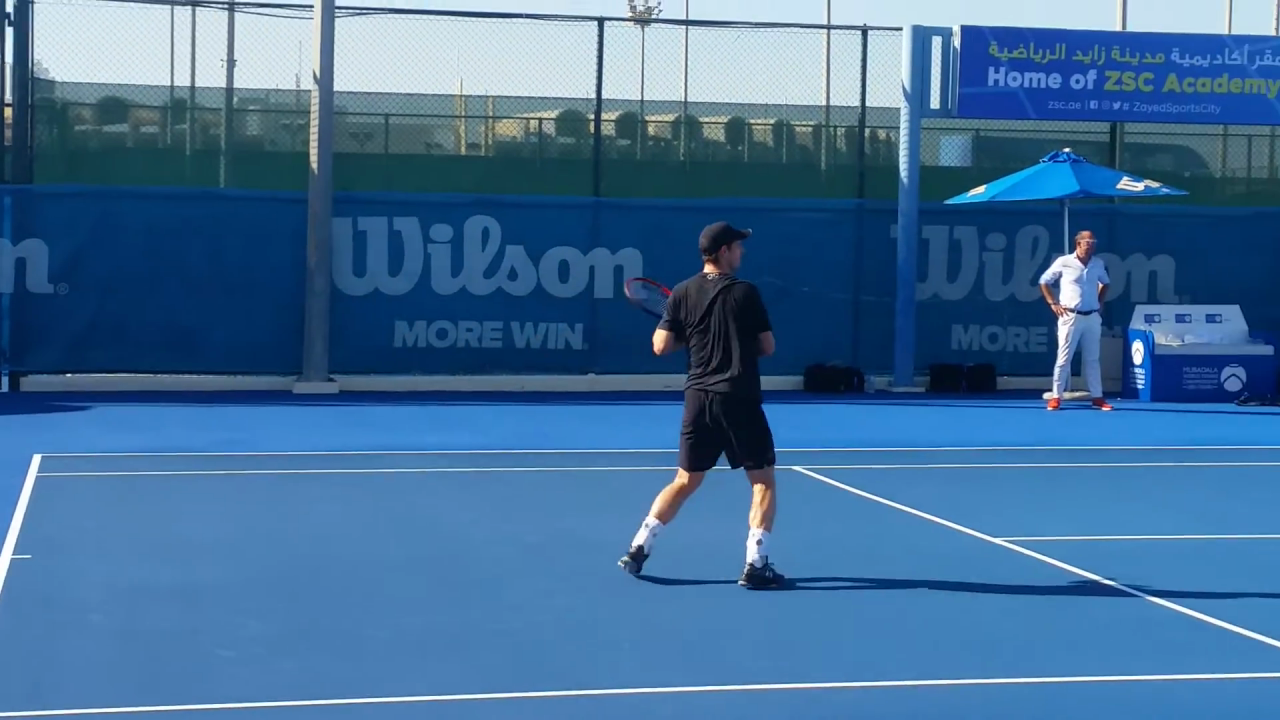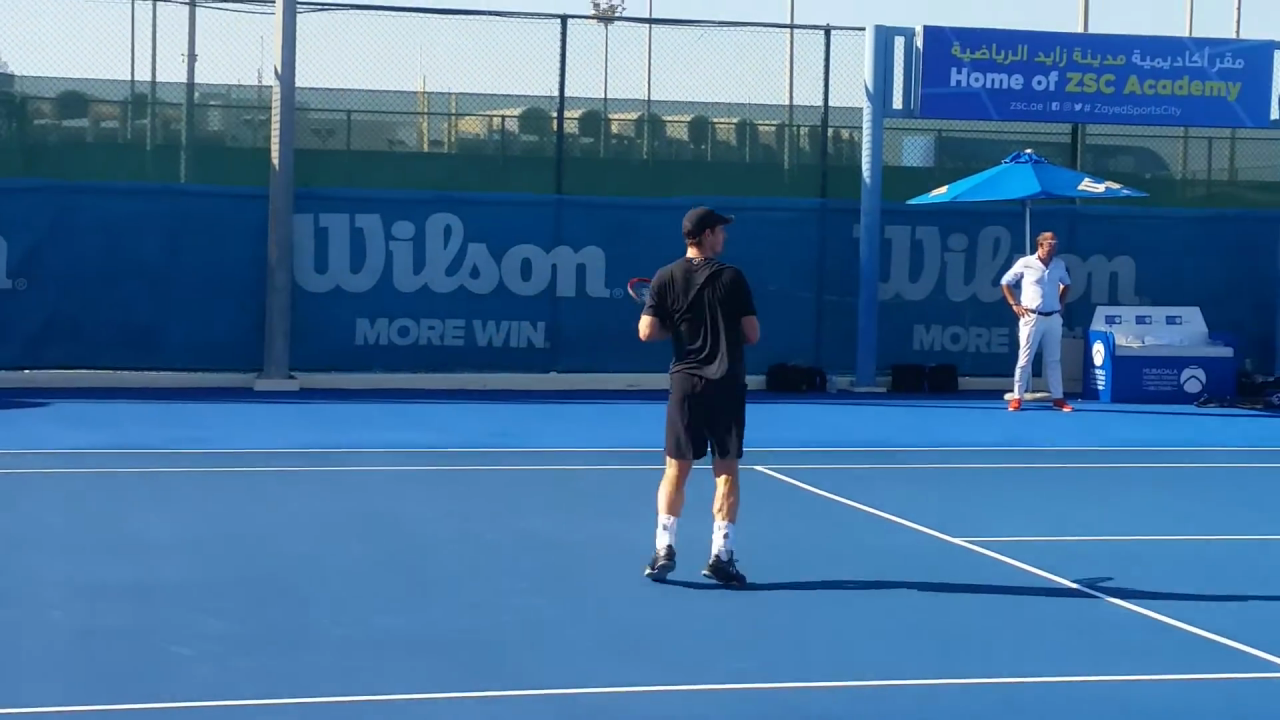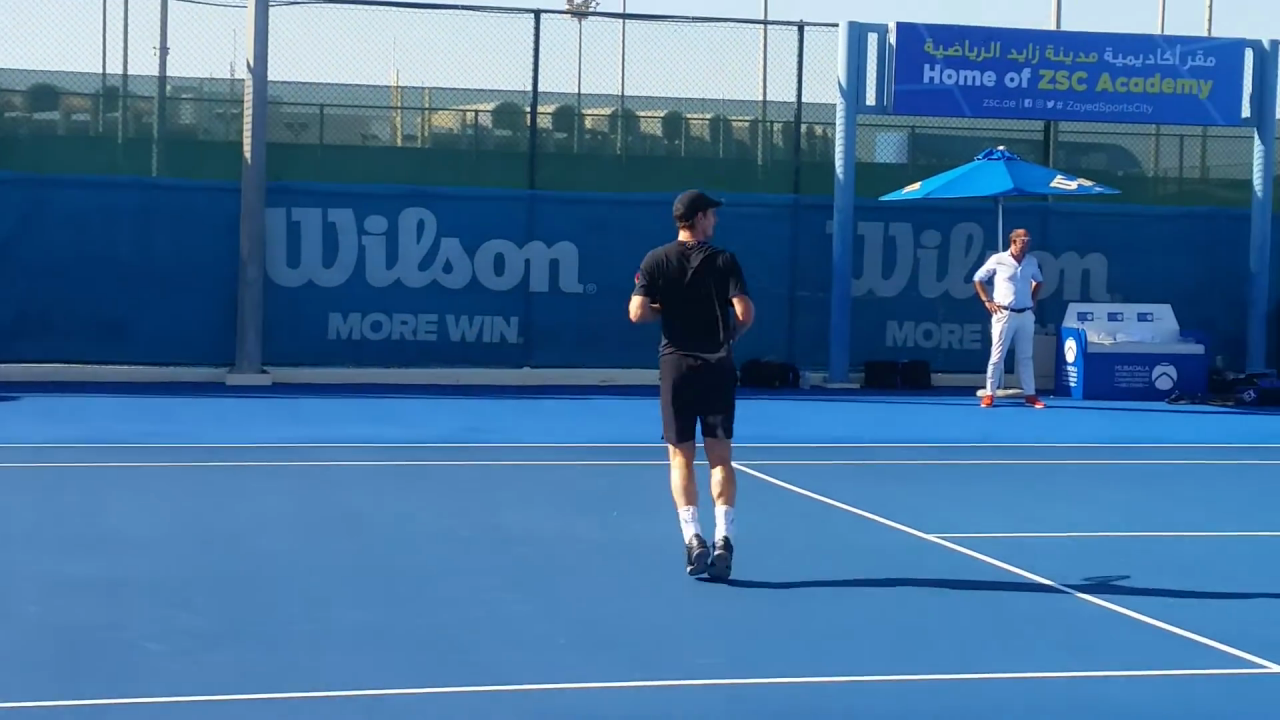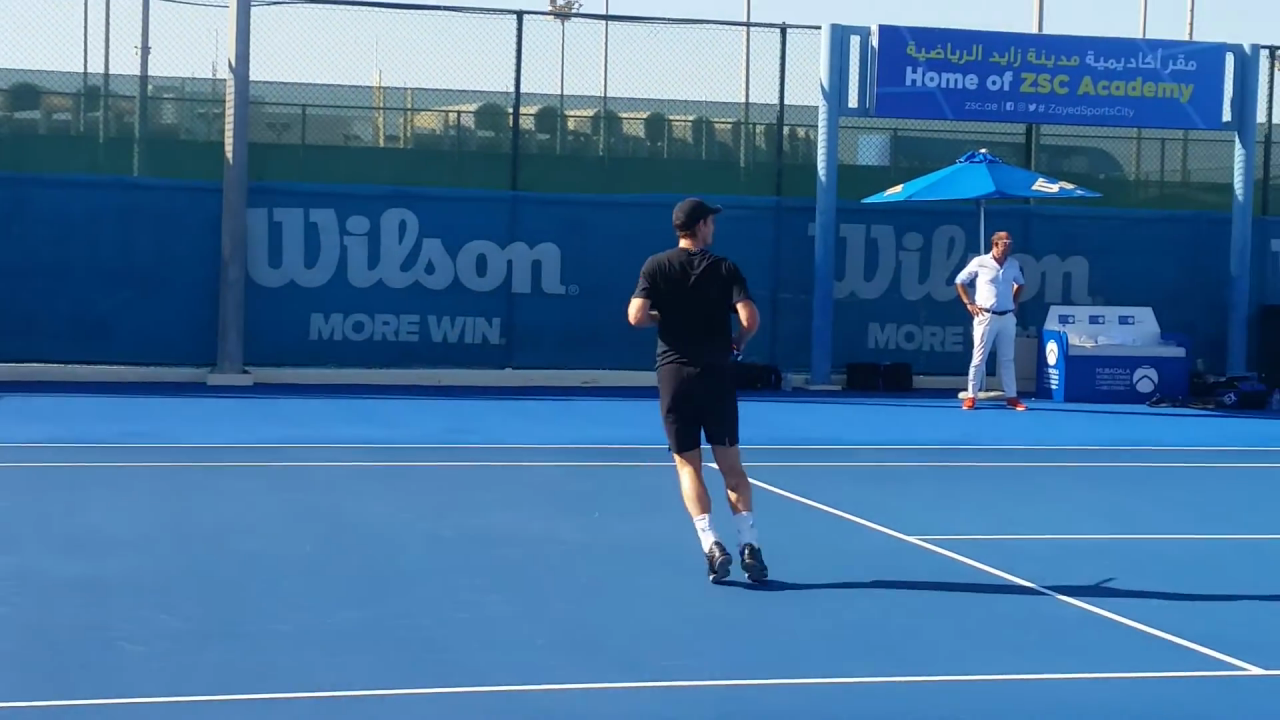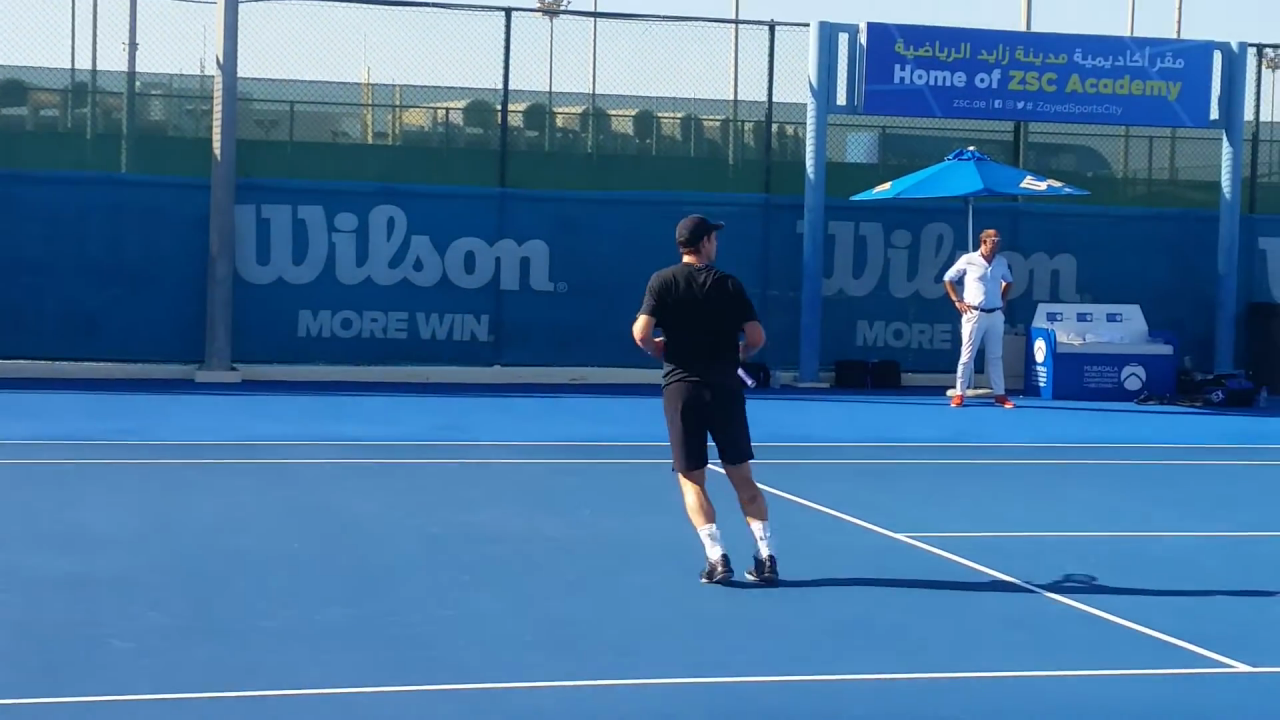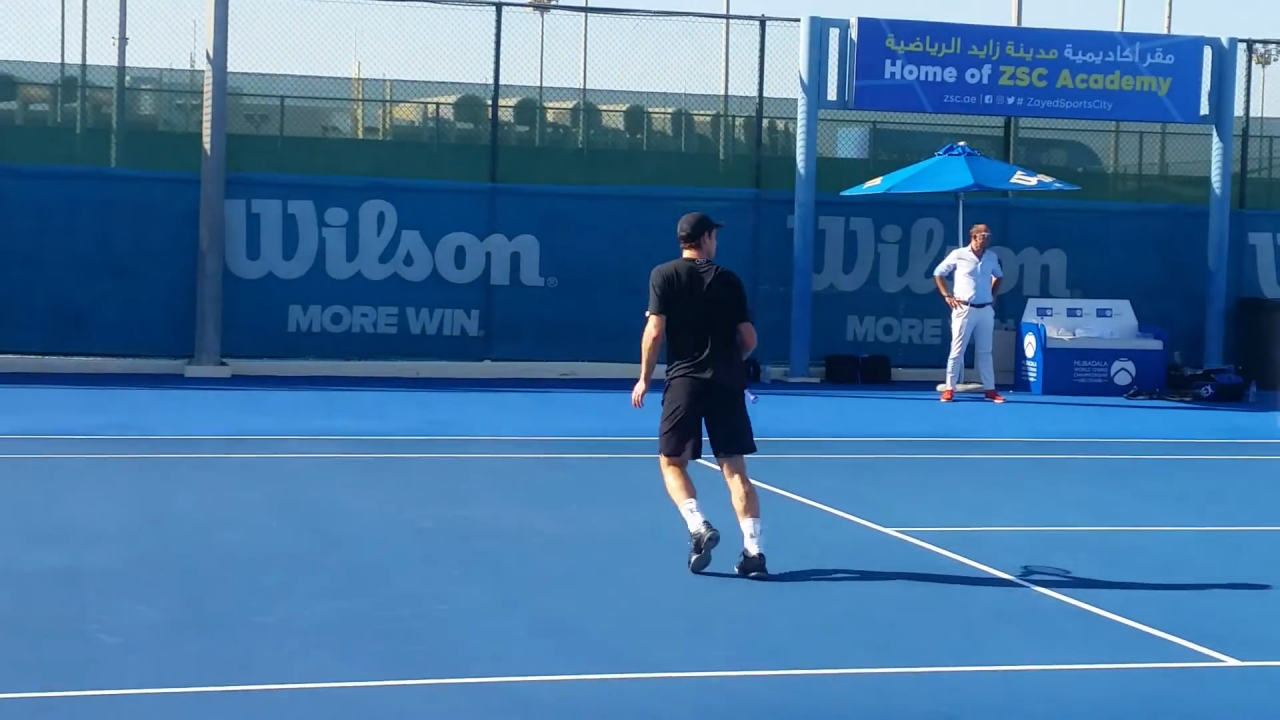
dt=0.1s
person 1, frame 1
left shoulder: (680, 294)
right shoulder: (745, 292)
left elbow: (661, 346)
right elbow: (767, 347)
left hip: (697, 397)
right hip: (739, 398)
left knee: (685, 481)
right knee: (764, 482)
left ankle: (639, 547)
right ankle: (757, 564)
person 1, frame 2
left shoulder: (665, 278)
right shoulder: (732, 277)
left elbow: (647, 333)
right elbow: (752, 333)
left hip: (684, 383)
right hip: (726, 385)
left knee: (676, 471)
right knee: (727, 474)
left ankle: (663, 551)
right ankle: (721, 558)
person 1, frame 3
left shoulder: (656, 260)
right shoulder: (724, 260)
left elbow: (636, 313)
right elbow: (745, 312)
left hip: (676, 366)
right hip: (717, 368)
left knee: (681, 457)
right knee: (720, 457)
left ankle: (695, 542)
right ankle: (724, 541)
person 1, frame 4
left shoulder: (657, 265)
right shoulder: (726, 269)
left elbow: (636, 316)
right elbow: (750, 317)
right wrist: (738, 342)
left hip: (674, 375)
right hip: (717, 376)
left knee: (688, 466)
right knee: (731, 466)
left ankle: (713, 549)
right ankle: (750, 548)
person 1, frame 5
left shoulder: (662, 281)
right shoulder: (730, 284)
left elbow: (641, 334)
right elbow: (757, 338)
left hip: (682, 389)
right hip: (726, 390)
left knee: (691, 480)
right knee: (741, 477)
left ankle: (717, 556)
right ankle: (765, 557)
person 1, frame 6
left shoulder: (664, 275)
right shoulder: (730, 280)
left elbow: (654, 331)
right elbow: (749, 339)
left wrist: (643, 378)
left hip: (684, 382)
right hip: (727, 384)
left knee: (671, 465)
right knee: (735, 471)
left ankle: (700, 530)
right ankle: (754, 553)
